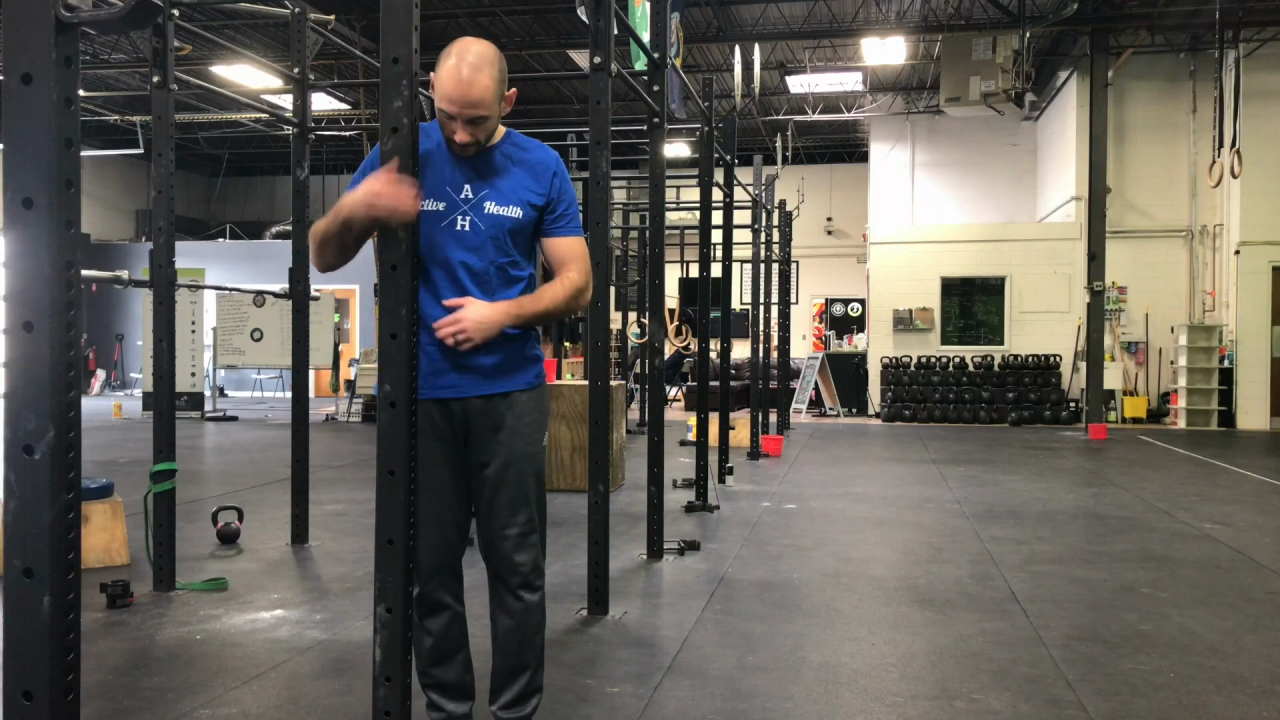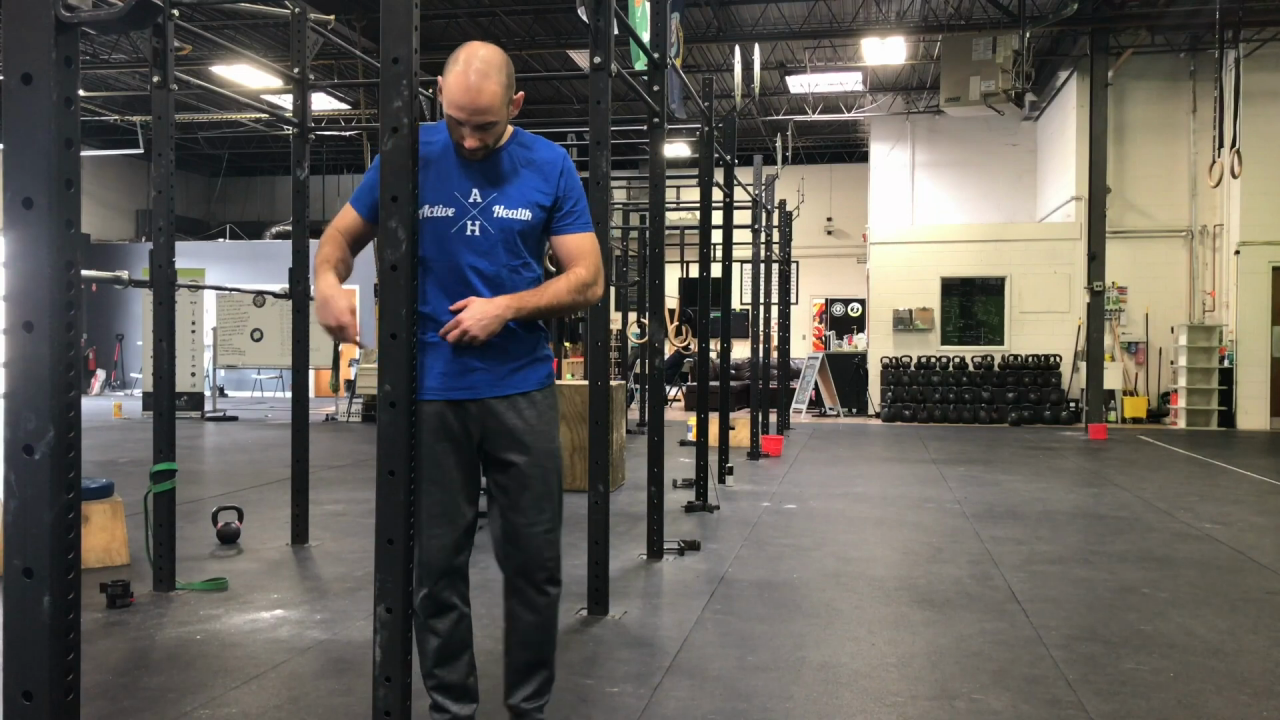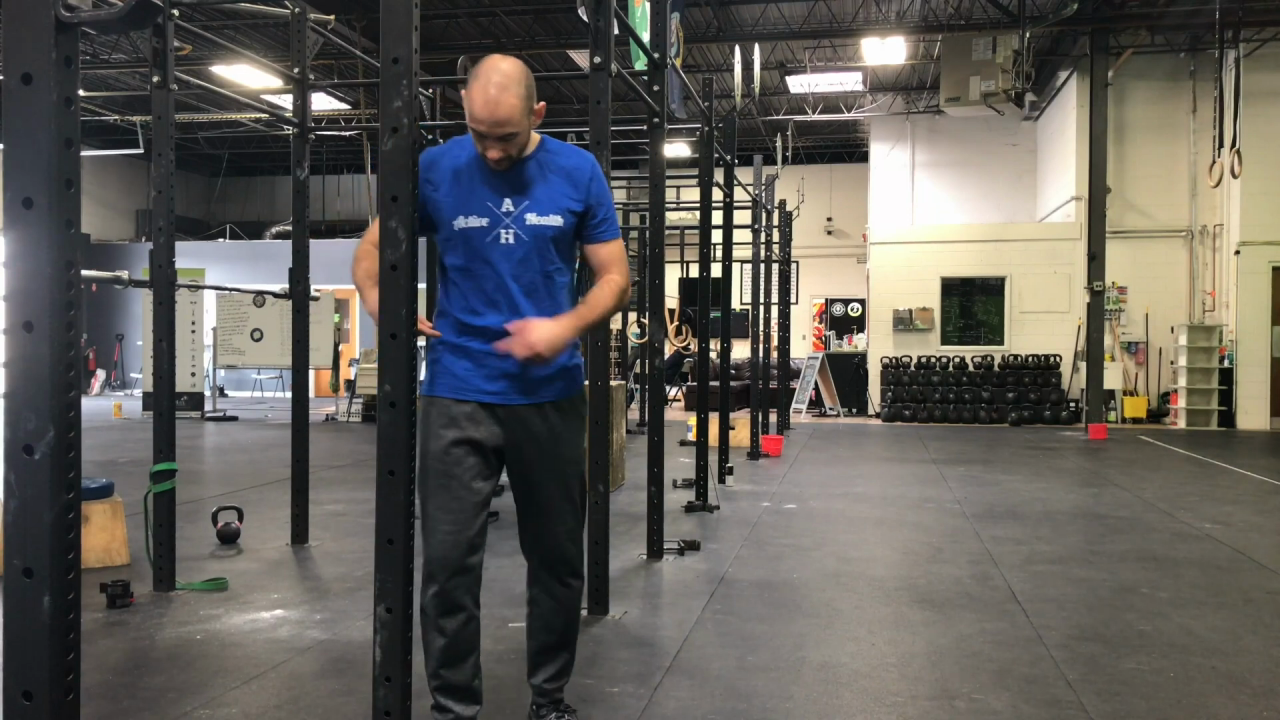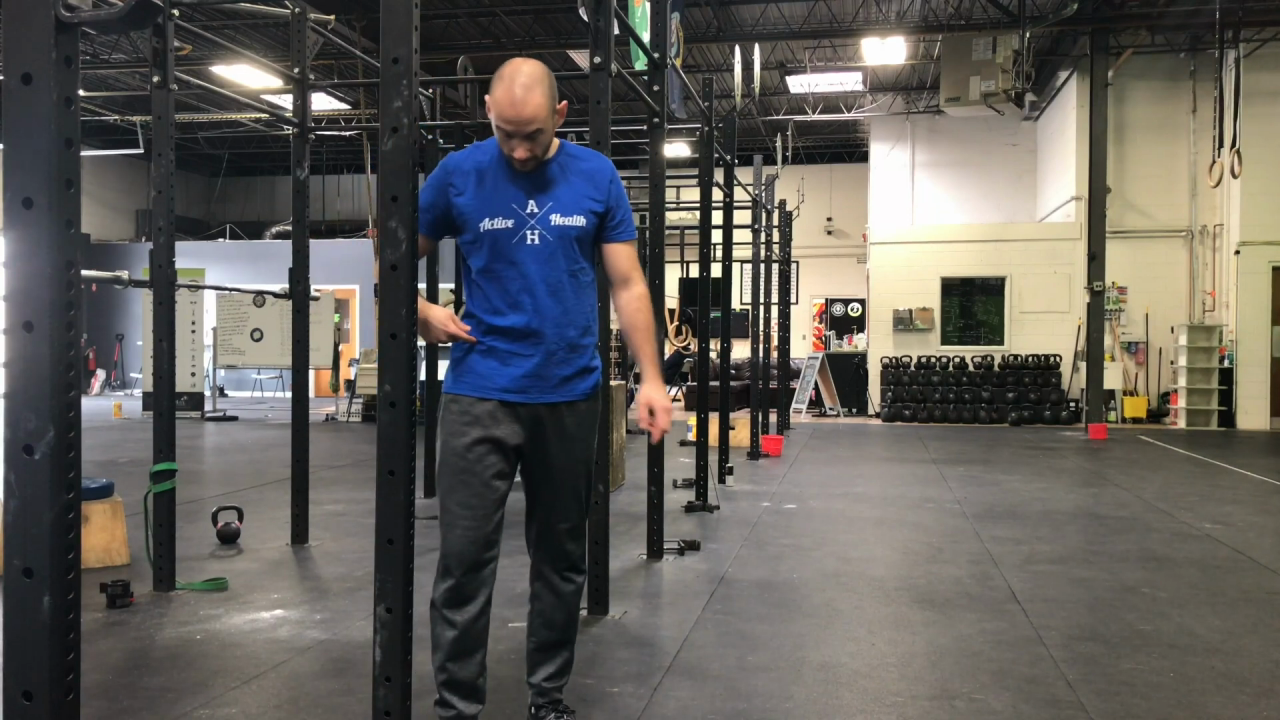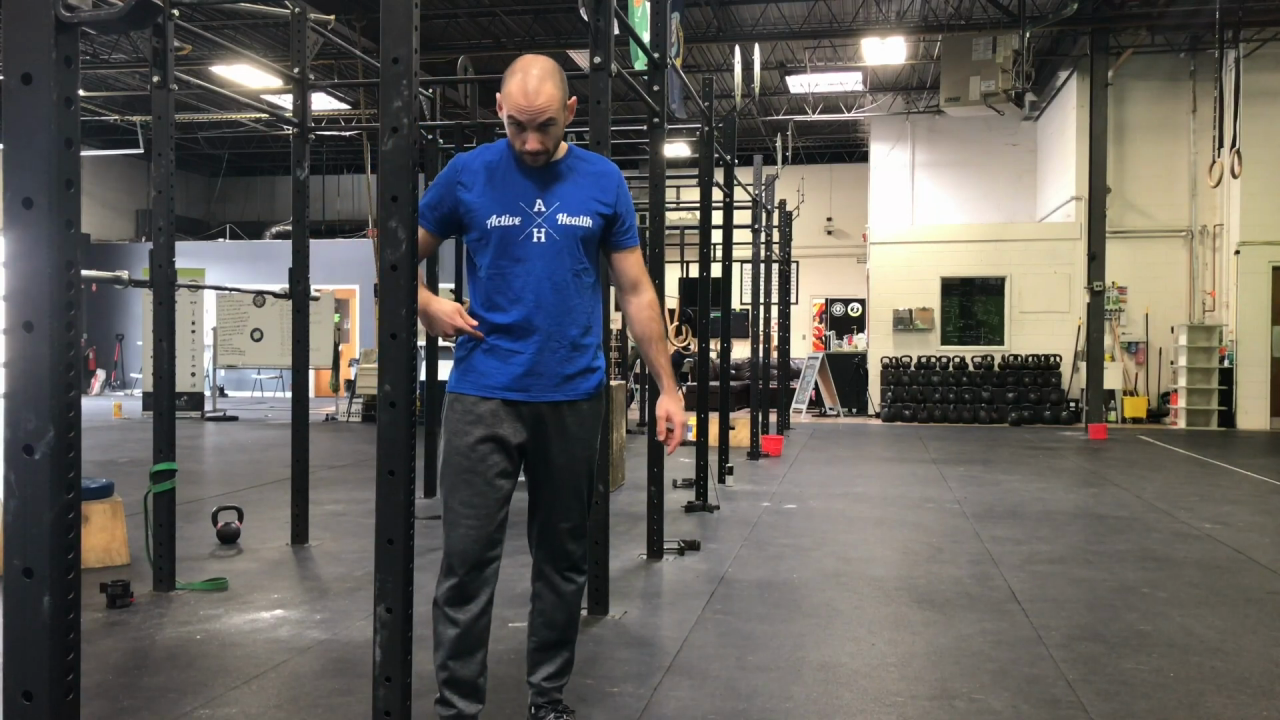
dt=0.5s
person 1, frame 1
left shoulder: (541, 168)
right shoulder: (401, 156)
left elbow: (577, 282)
right elbow: (325, 255)
left wrist: (503, 314)
right wrist: (353, 209)
left hip: (508, 389)
right hip: (419, 389)
left knee: (515, 562)
right knee: (428, 561)
person 1, frame 2
left shoulder: (550, 166)
right shoulder: (407, 157)
left elbow: (587, 280)
right elbow: (341, 235)
left wrist: (506, 307)
right wrist: (327, 281)
left hip: (521, 388)
right hip: (430, 390)
left knee: (532, 560)
right knee: (436, 562)
person 1, frame 3
left shoulder: (578, 172)
right shoulder: (436, 169)
left elbow: (614, 277)
right elbow: (373, 248)
left wrist: (566, 327)
right wrist: (381, 306)
left hip: (550, 395)
right hip: (457, 393)
left knee: (557, 557)
right knee: (449, 560)
person 1, frame 4
left shoulder: (597, 176)
right shoulder: (458, 174)
left elbow: (628, 283)
left wrist: (650, 377)
right wrist: (420, 311)
left hip: (570, 393)
right hip: (480, 391)
left knee: (561, 554)
right knee: (465, 555)
person 1, frame 5
left shoulder: (603, 181)
right shoulder: (467, 174)
left elbow: (636, 291)
left wrist: (667, 385)
right wrist: (426, 305)
left hip: (573, 395)
right hip: (483, 393)
left knee: (562, 555)
right knee: (468, 555)
